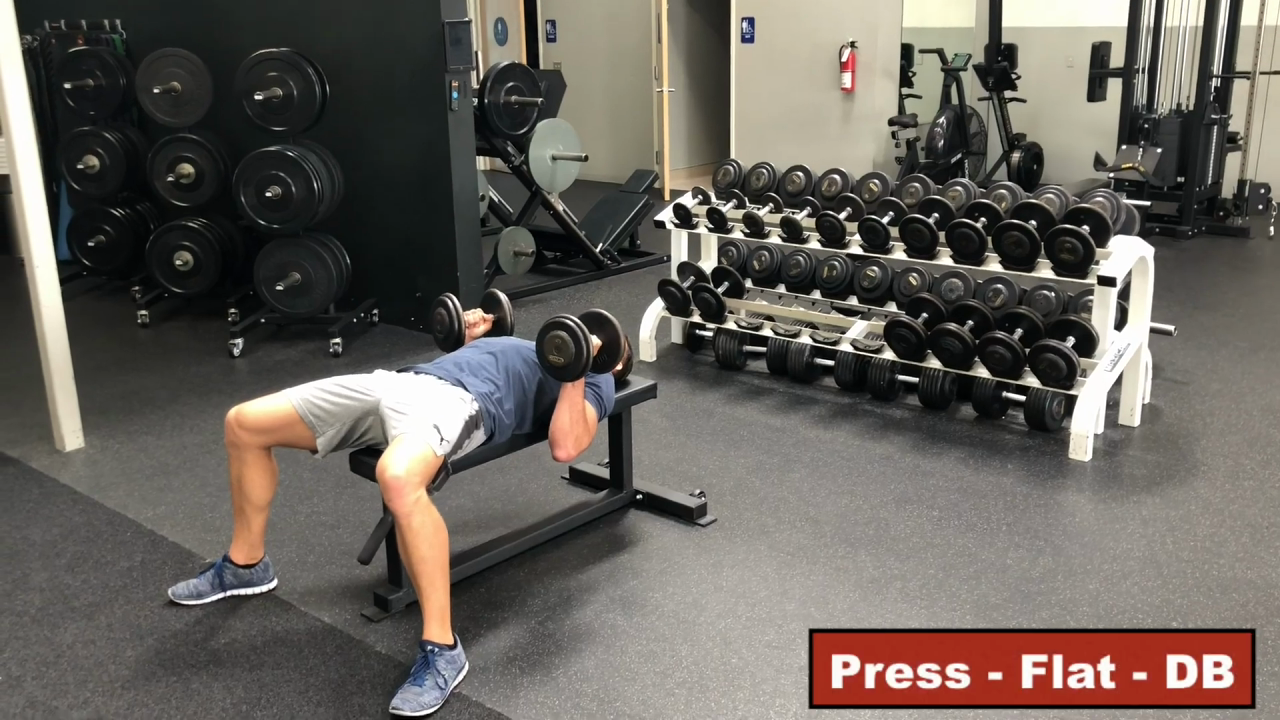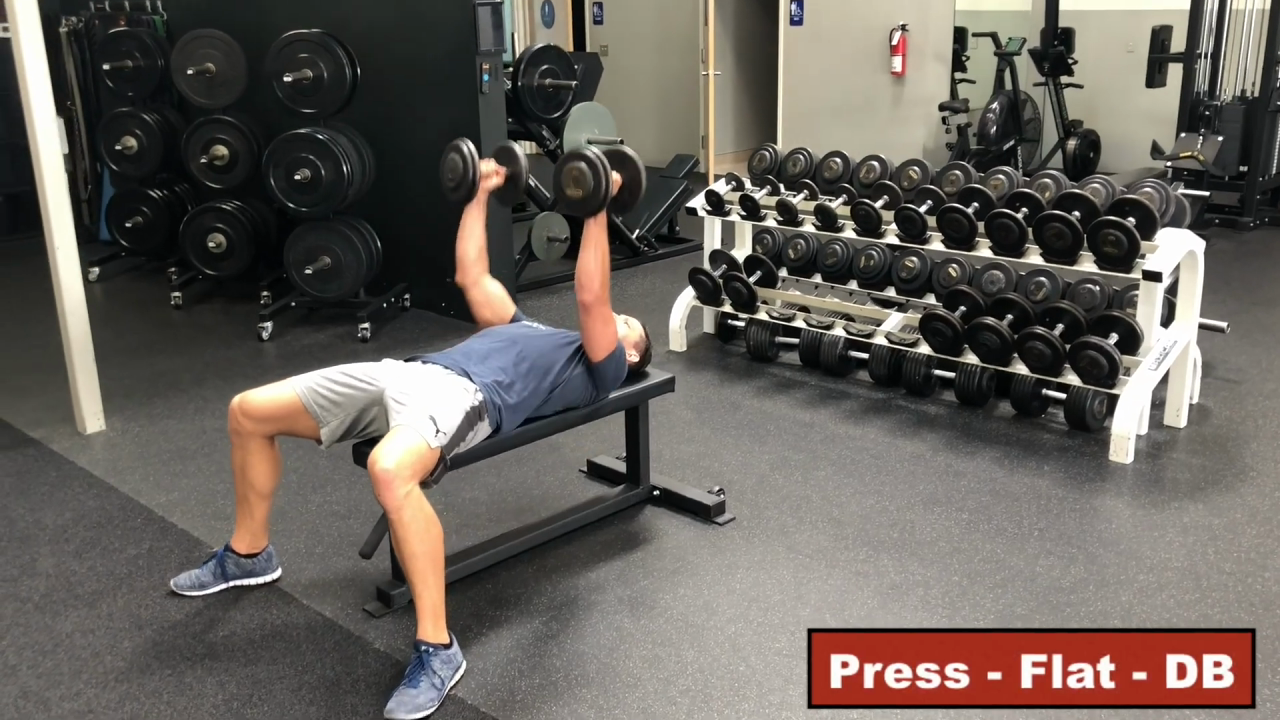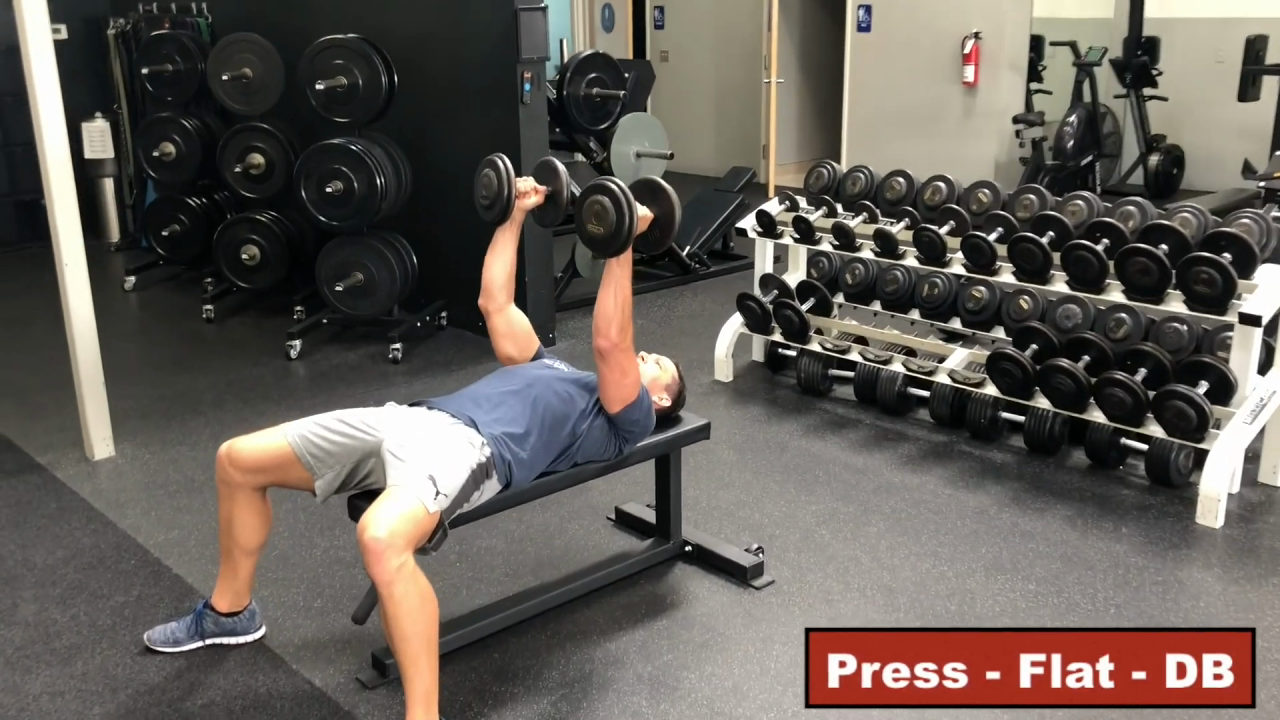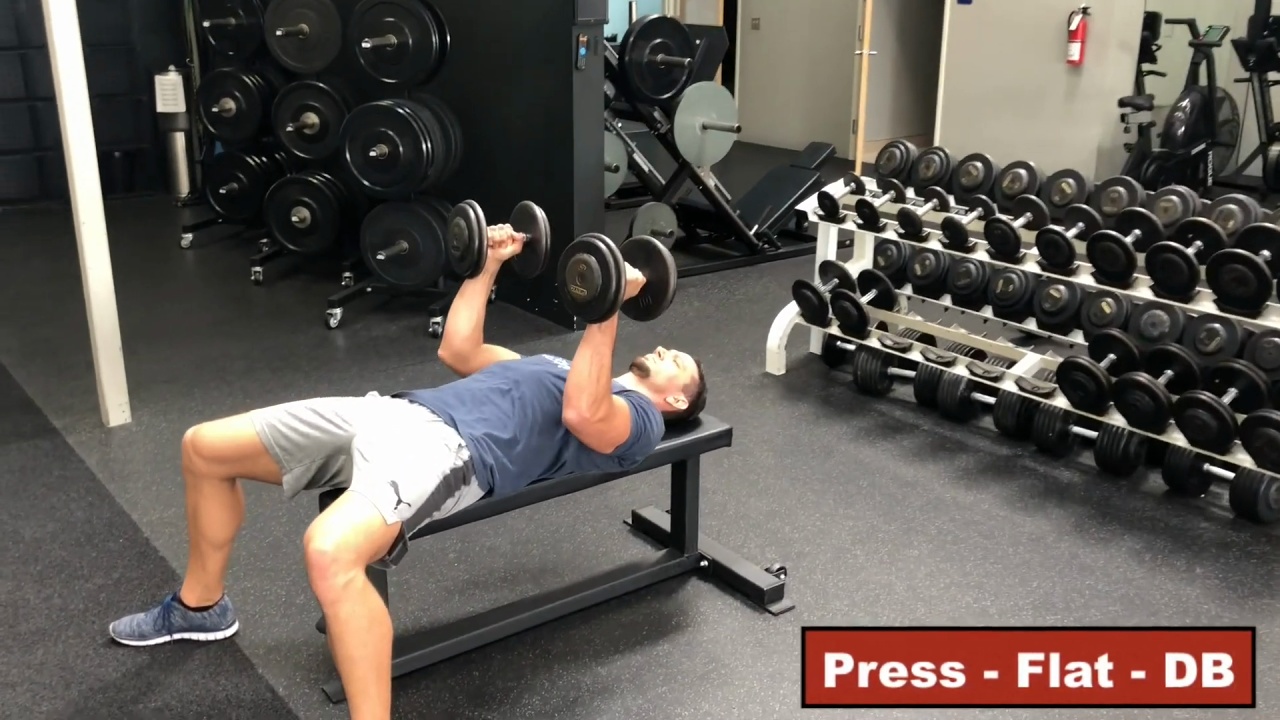
dt=1s
person 1, frame 1
left shoulder: (594, 380)
right shoulder: (537, 352)
left elbow: (564, 447)
right wrist: (468, 338)
left hip: (459, 401)
right hip: (398, 382)
left knee: (400, 480)
right knee: (244, 423)
left ankle: (441, 649)
right ankle: (246, 565)
person 1, frame 2
left shoulder: (600, 367)
right shoulder: (530, 328)
left elbow: (591, 299)
right elbow: (470, 276)
right wrist: (480, 195)
left hip: (464, 396)
right hip: (408, 372)
left knee: (390, 471)
right knee: (248, 412)
left ankle: (436, 649)
right ankle: (248, 555)
person 1, frame 3
left shoulder: (630, 416)
right shoulder: (556, 370)
left elbow: (609, 343)
right elbow: (495, 304)
left wrist: (622, 246)
right wrist: (515, 216)
left hip: (471, 446)
right hip: (411, 418)
left knee: (382, 540)
right knee: (236, 461)
right ankle: (230, 611)
person 1, frame 4
left shoulder: (640, 420)
right shoulder: (559, 367)
left elbow: (581, 415)
right elbow: (458, 349)
left wrist: (607, 311)
right wrist: (489, 265)
left hip: (451, 449)
right hip: (392, 412)
left knee: (331, 554)
right knee: (202, 447)
right ankle: (201, 605)
